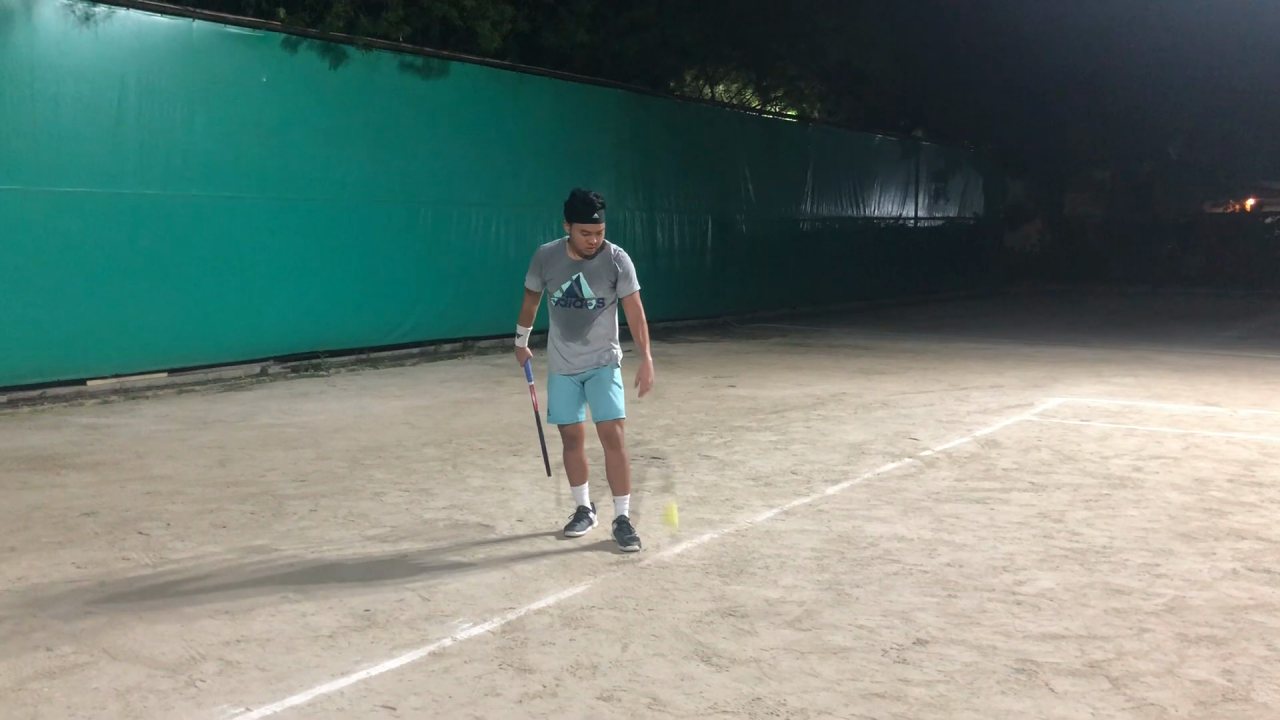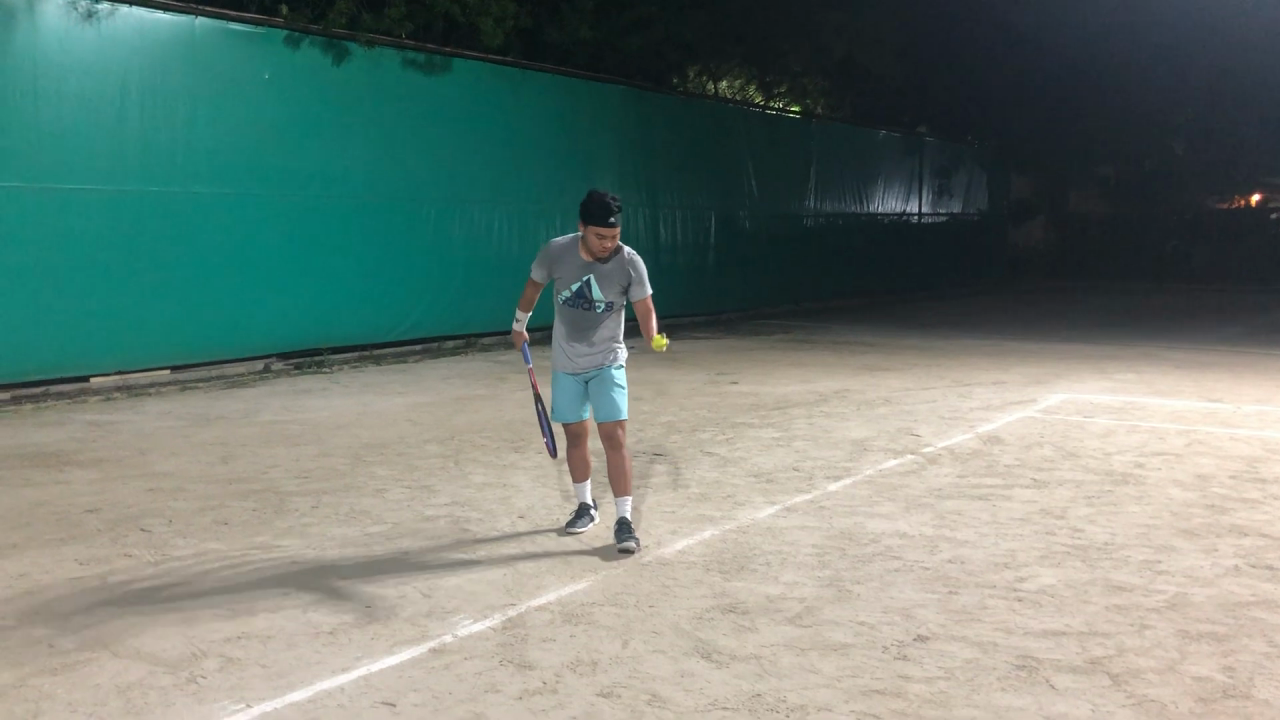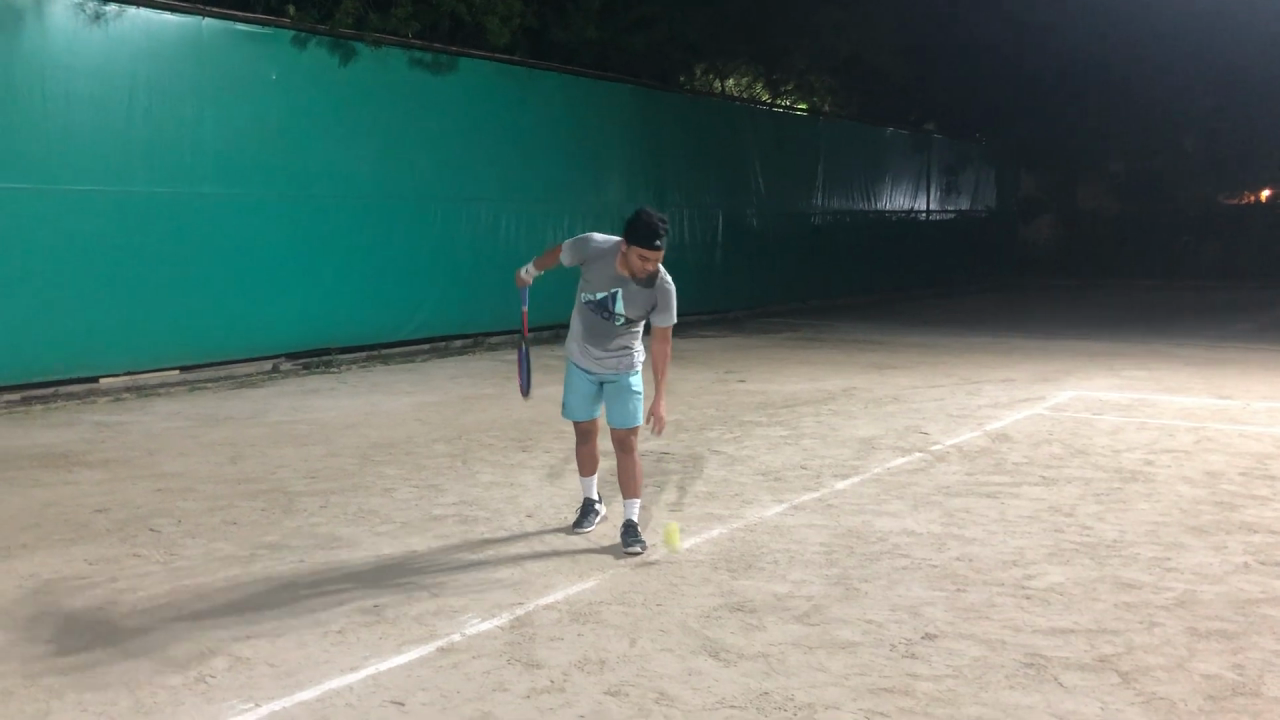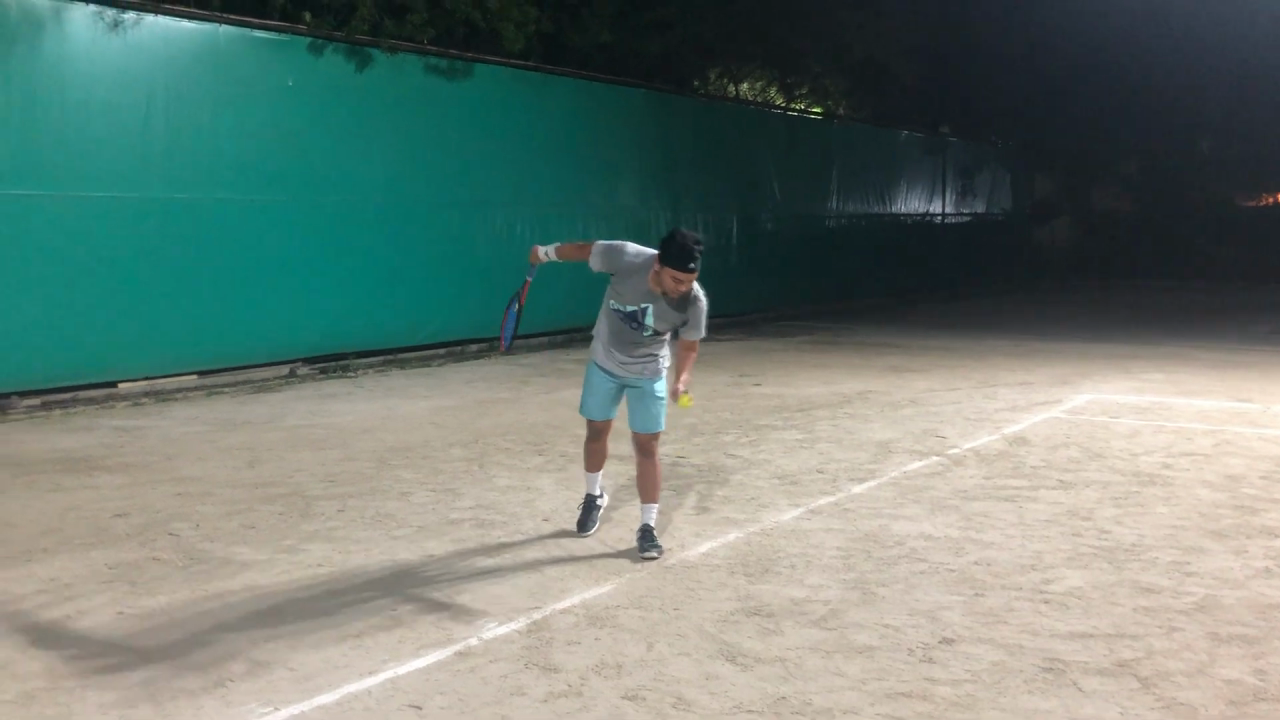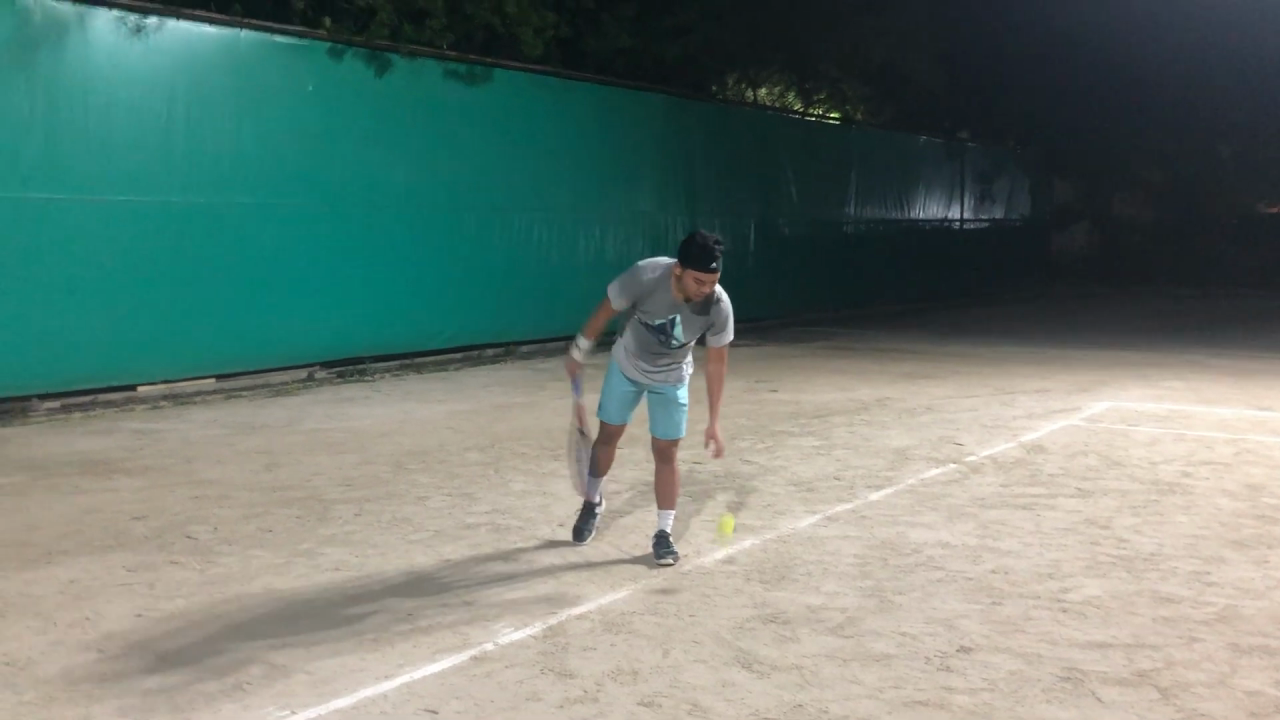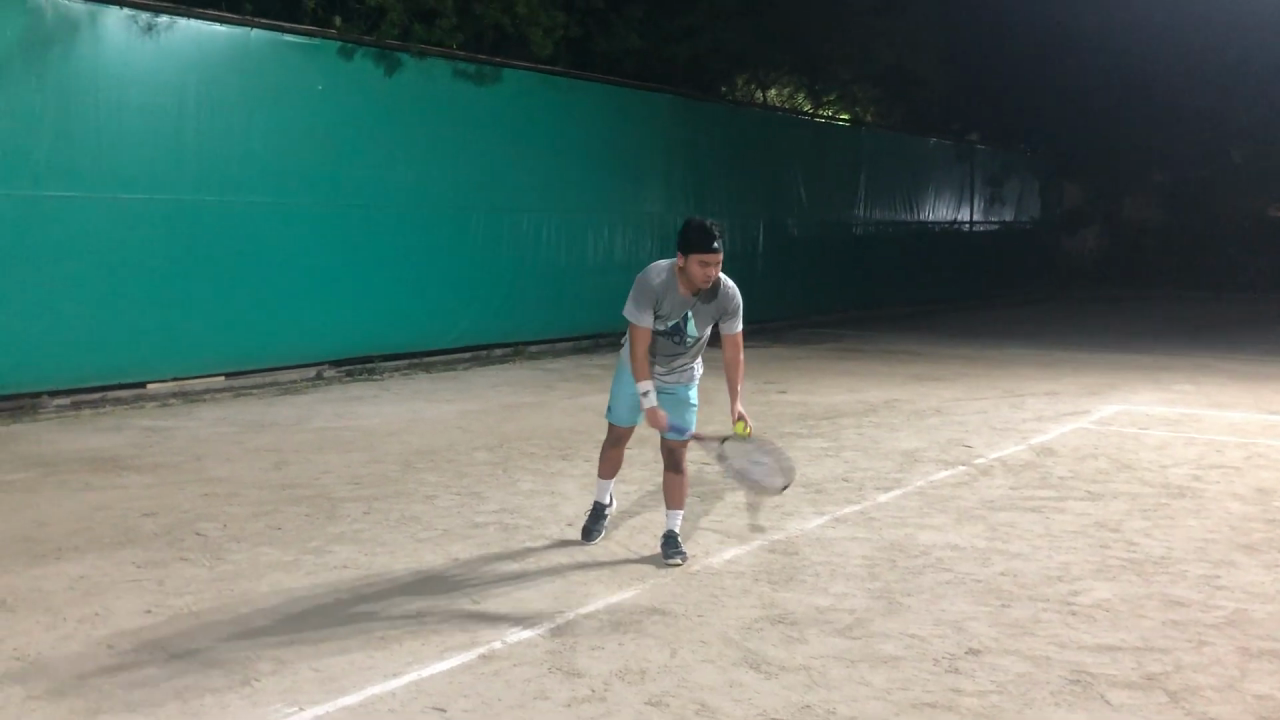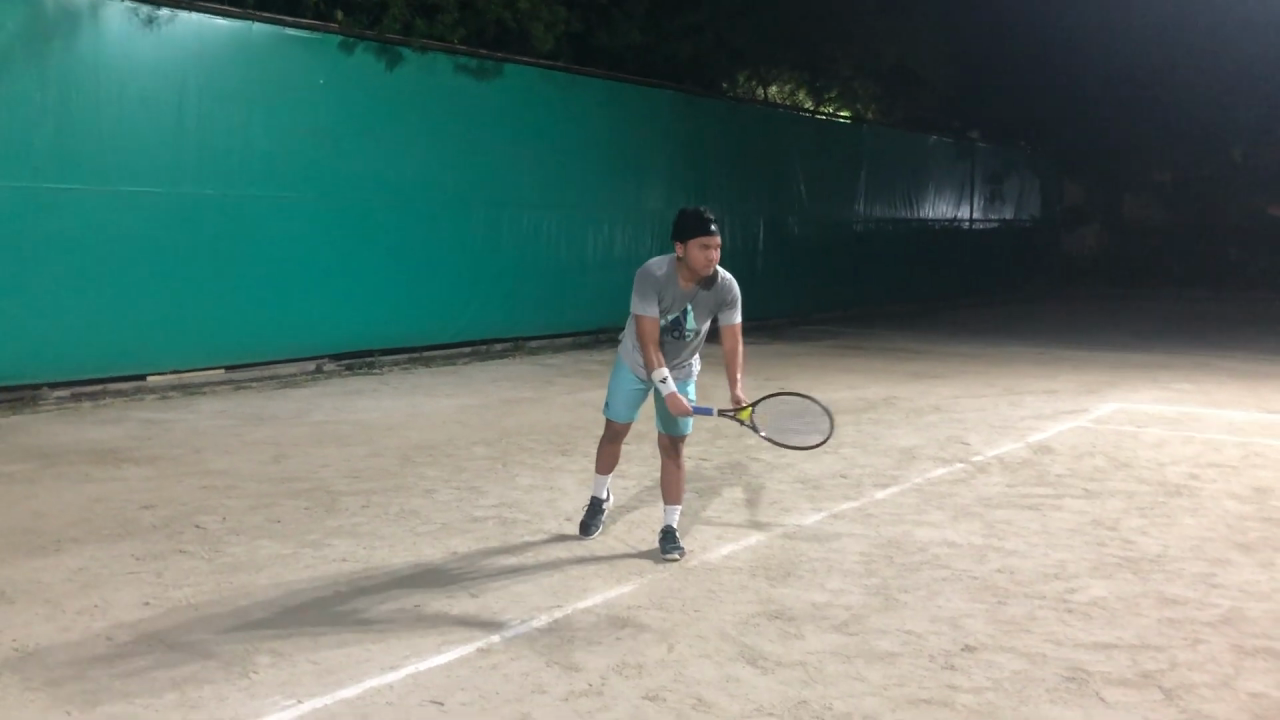
dt=0.3s
person 1, frame 1
left shoulder: (617, 260)
right shoulder: (545, 257)
left elbow: (634, 310)
right elbow: (531, 298)
left wrist: (646, 358)
right wrist: (521, 340)
left hip: (603, 364)
right hip: (562, 367)
left knee: (612, 436)
right knee: (571, 437)
left ankle: (622, 518)
right ankle: (584, 509)
person 1, frame 2
left shoulder: (630, 263)
right shoulder: (555, 252)
left elbow: (645, 309)
right elbow: (533, 286)
left wrist: (652, 335)
right wrist: (519, 323)
left hip: (607, 363)
right hip: (566, 364)
left knee: (614, 437)
right knee: (575, 435)
left ankle: (624, 520)
right ankle: (586, 506)
person 1, frame 3
left shoulder: (662, 287)
right shoulder: (592, 247)
left elbow: (662, 341)
right elbow: (557, 253)
left wrist: (660, 398)
right wrist: (528, 271)
left hip: (624, 367)
right hip: (581, 360)
left knee: (626, 441)
right knee: (585, 432)
left ankle: (631, 522)
right ankle: (592, 501)
person 1, frame 4
left shoulder: (695, 303)
right shoulder: (626, 258)
left elbow: (688, 348)
right elbow: (583, 250)
left wrist: (682, 380)
right wrist: (546, 252)
left hip: (649, 371)
right hip: (604, 361)
left knee: (646, 446)
right knee: (596, 431)
left ankle: (648, 527)
right ankle: (594, 497)
person 1, frame 5
left shoulder: (719, 306)
right shoulder: (645, 276)
left elbow: (717, 362)
right elbow: (606, 311)
left wrist: (714, 421)
right wrist: (580, 350)
left hip: (671, 378)
right hip: (626, 366)
left knee: (666, 452)
right knee: (608, 435)
left ankle: (663, 533)
right ankle: (592, 501)
person 1, frame 6
left shoulder: (728, 295)
right shoulder: (651, 281)
left elbow: (733, 350)
right elbow: (639, 348)
left wrist: (735, 401)
right wrist: (649, 403)
left hip: (682, 377)
right hip: (638, 369)
left knee: (675, 452)
right knee: (617, 436)
left ankle: (672, 533)
right ankle: (603, 503)
person 1, frame 7
left shoulder: (725, 287)
right shoulder: (651, 275)
left elbow: (732, 341)
right elbow: (649, 343)
left wrist: (735, 387)
right wrist: (667, 392)
left hip: (681, 372)
right hip: (635, 364)
left knee: (672, 448)
right knee: (614, 432)
left ankle: (670, 528)
right ankle: (600, 498)
